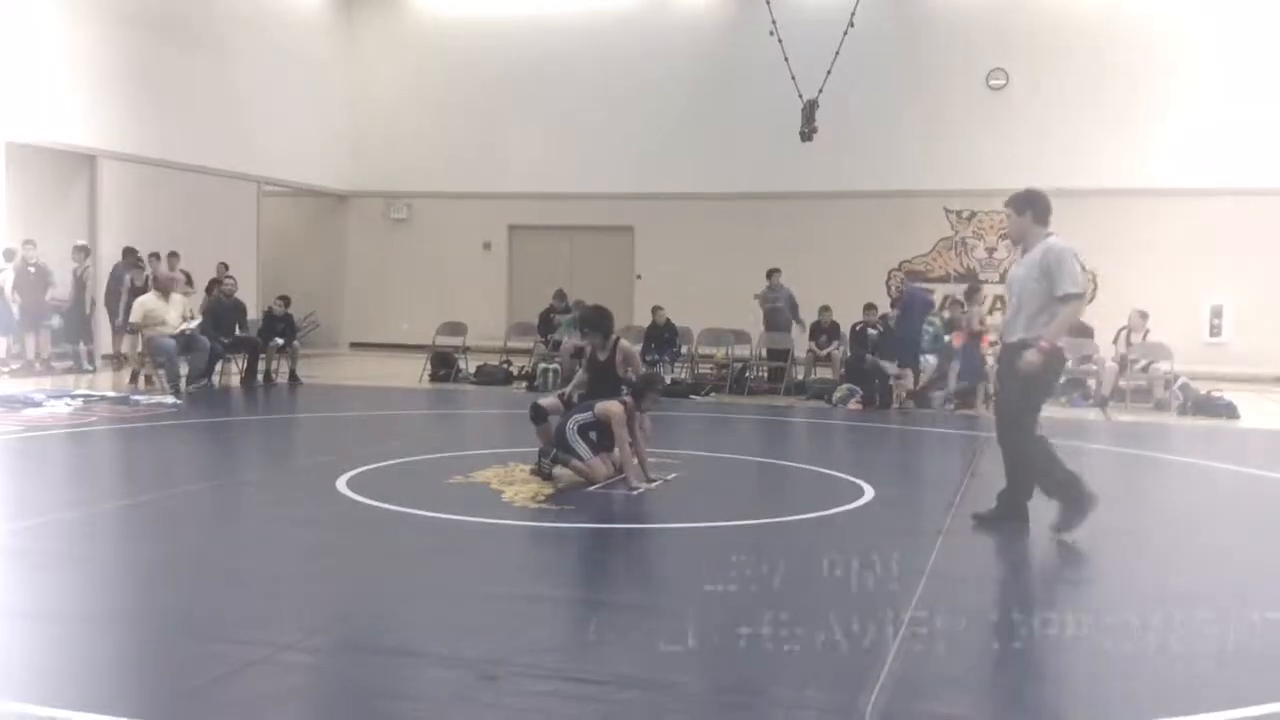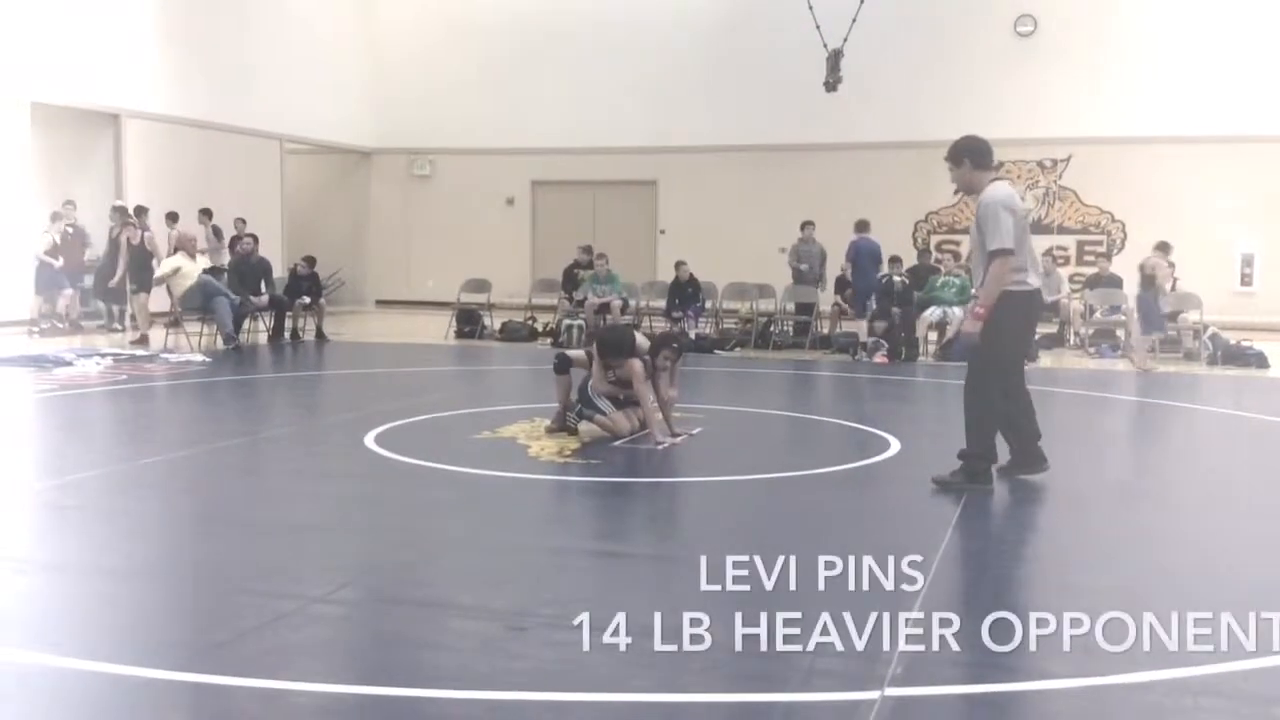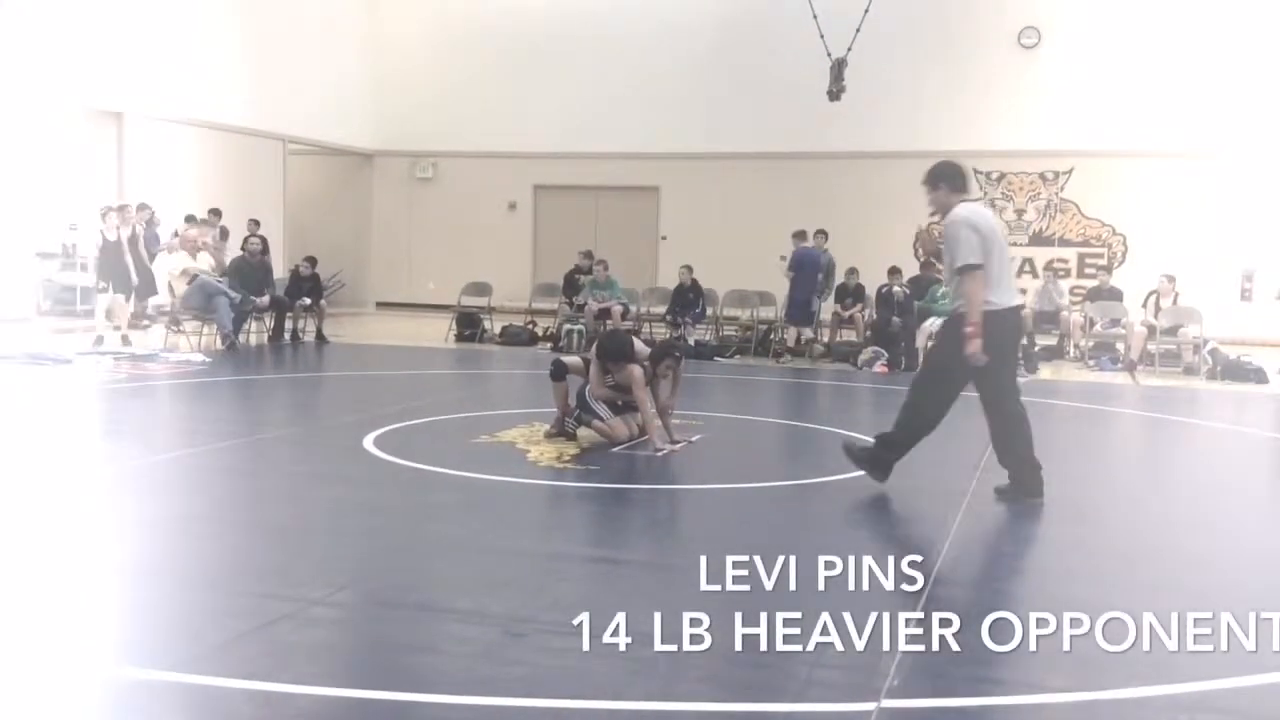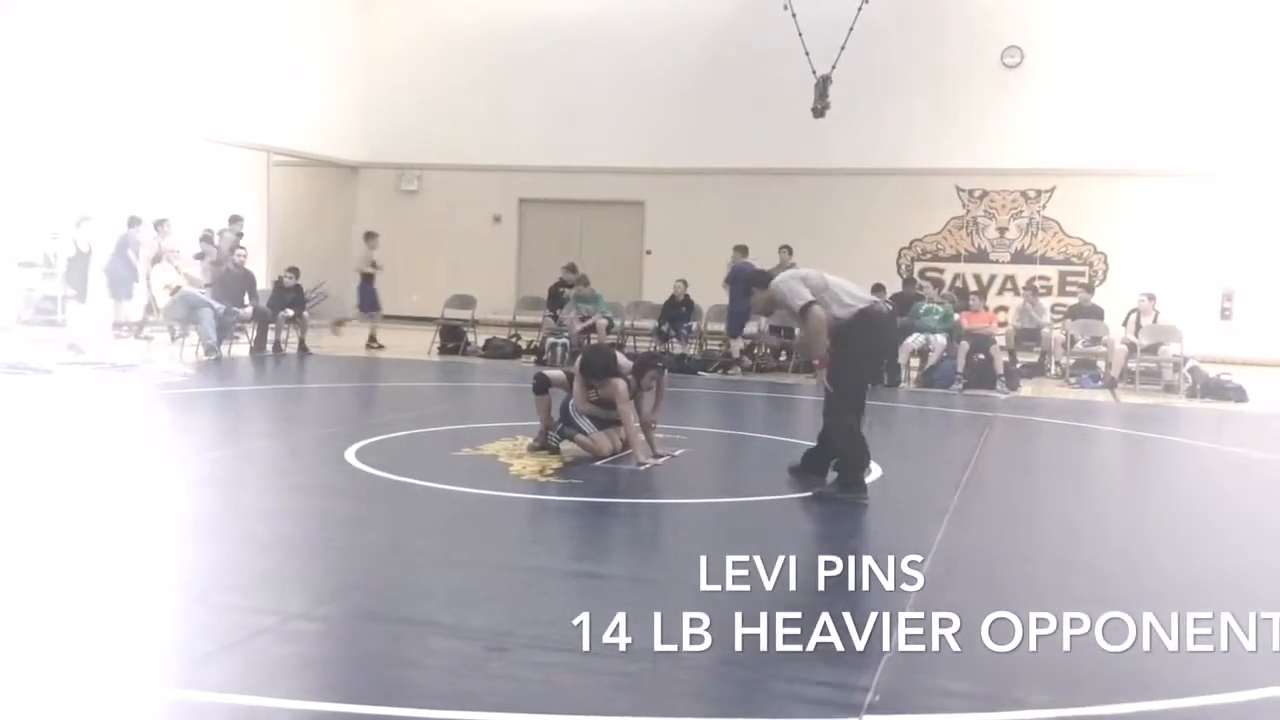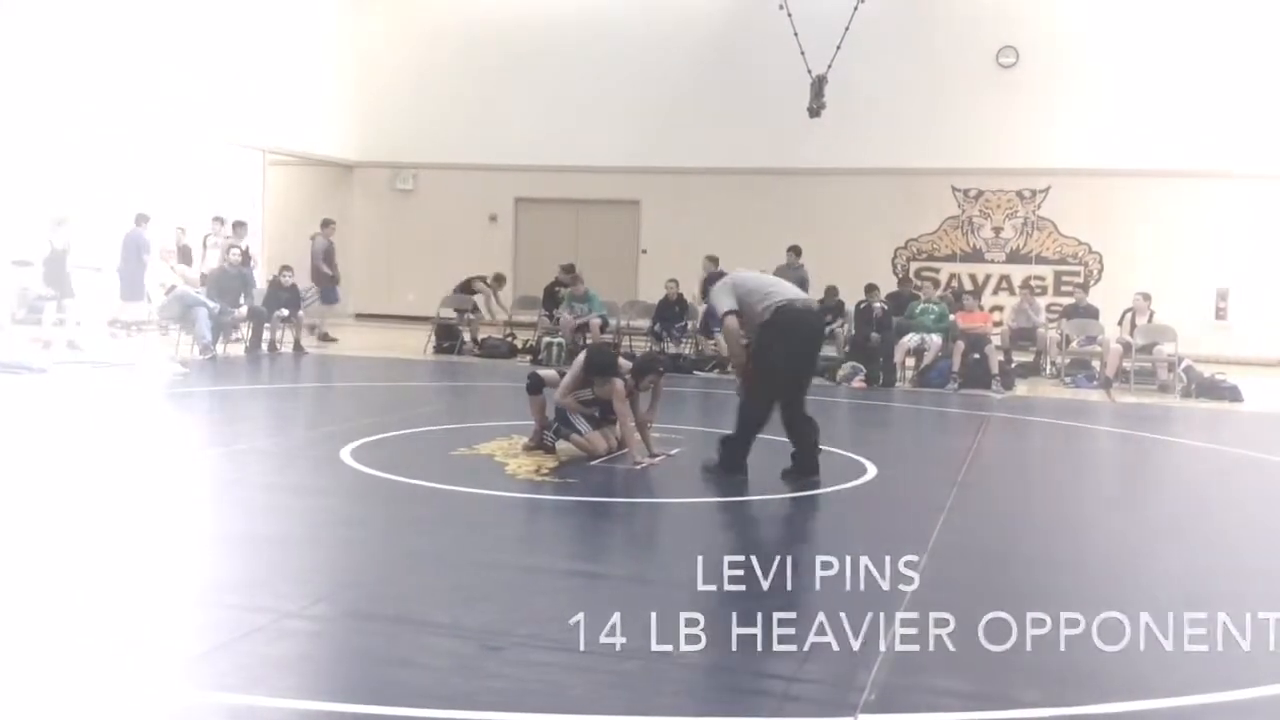
dt=1s
person 1, frame 1
left shoulder: (1055, 251)
right shoulder: (1025, 256)
left elbow: (1073, 303)
left wrist: (1042, 347)
right wrist: (1005, 348)
left hip: (1036, 356)
right hip: (1014, 353)
left knee: (1018, 431)
right knee: (1009, 431)
left ankle: (1073, 496)
right ankle: (1012, 506)
person 1, frame 2
left shoulder: (993, 200)
right shoulder: (998, 194)
left elbow: (1002, 262)
left wrist: (978, 313)
right wrist: (983, 306)
left hip: (1007, 302)
right hip: (1019, 299)
left knee: (982, 386)
right knee: (1007, 382)
left ankle: (976, 469)
right ankle: (1027, 454)
person 1, frame 3
left shoulder: (958, 220)
right shoulder: (981, 214)
left elbow: (973, 278)
left wrist: (972, 333)
right wrist: (938, 255)
left hip: (980, 319)
right hip: (1006, 316)
left knee: (930, 392)
right knee: (1003, 402)
left ankle: (881, 456)
right ankle: (1027, 480)
person 1, frame 4
left shoulder: (780, 284)
right shoulder: (789, 285)
left elbow: (818, 317)
left wrist: (821, 365)
left hip: (864, 325)
right hip: (875, 323)
left knee: (841, 405)
right knee: (841, 402)
left ankle: (852, 481)
right ankle: (815, 464)
person 1, frame 5
left shoulder: (720, 288)
right shoulder: (745, 282)
left elbow: (731, 326)
left wrist: (740, 368)
left hip: (785, 320)
right hip: (812, 318)
left knee: (755, 391)
right knee: (792, 396)
left ankle: (731, 462)
right ankle: (805, 464)
